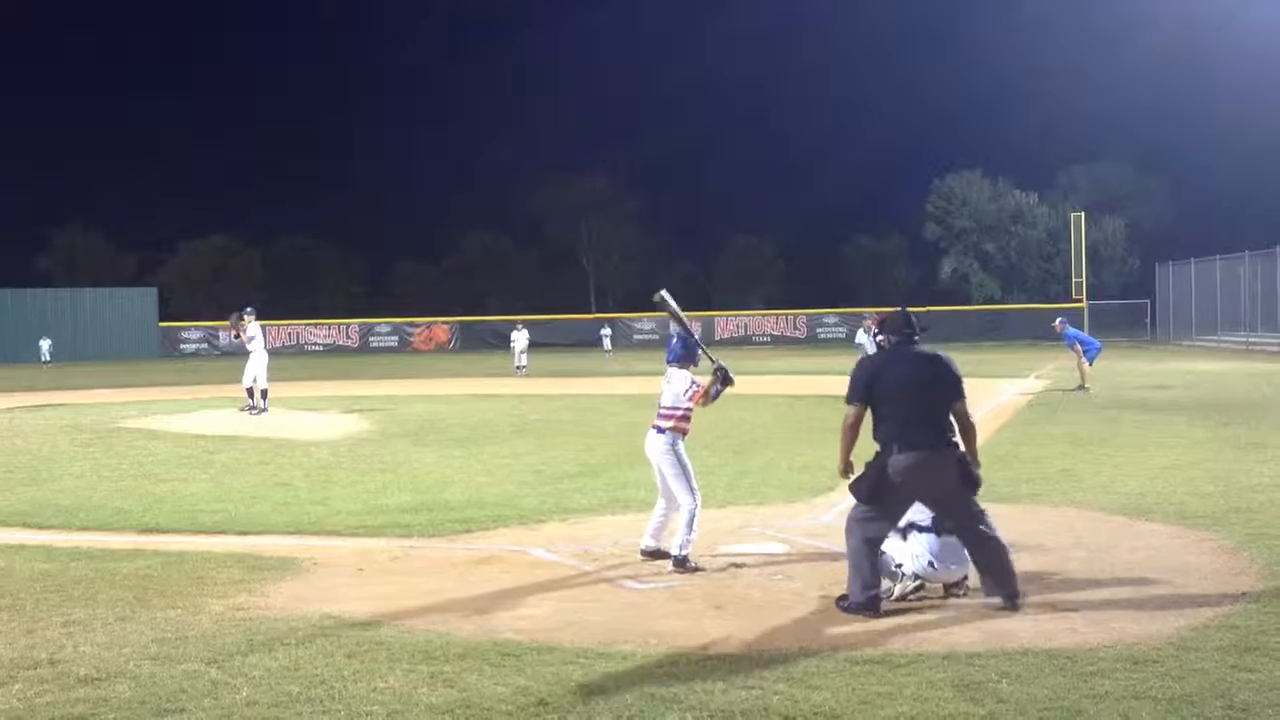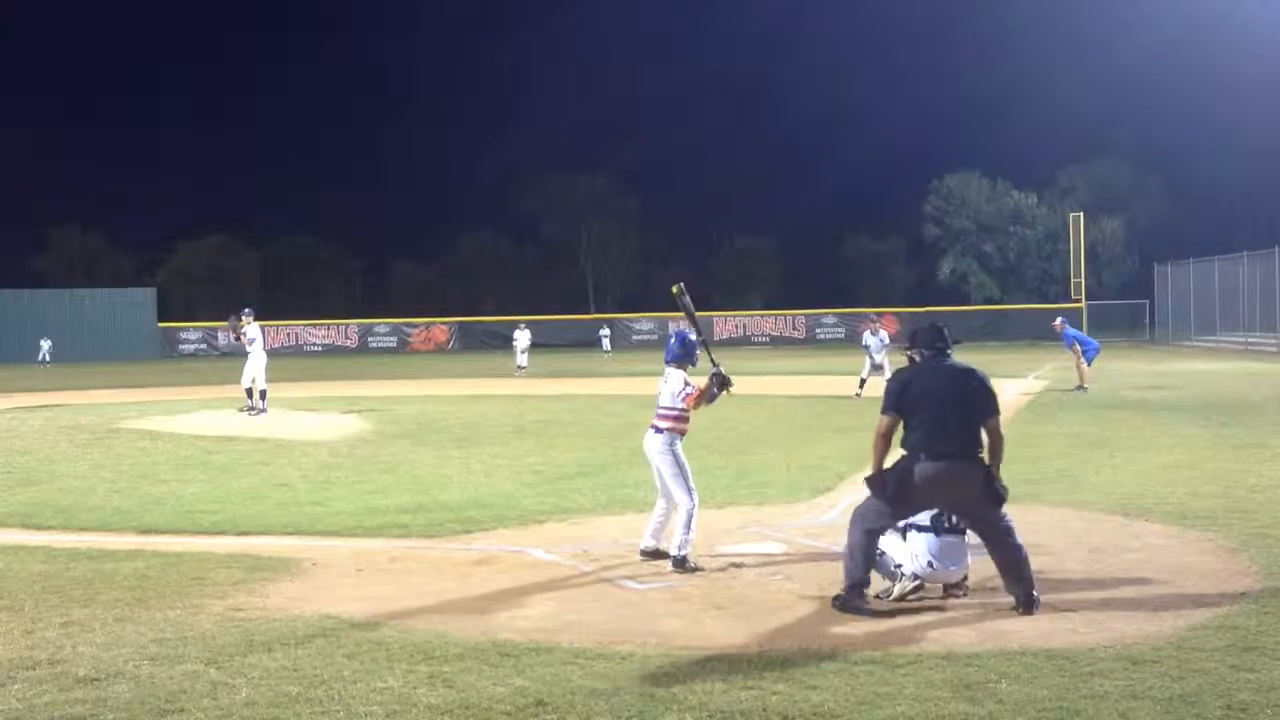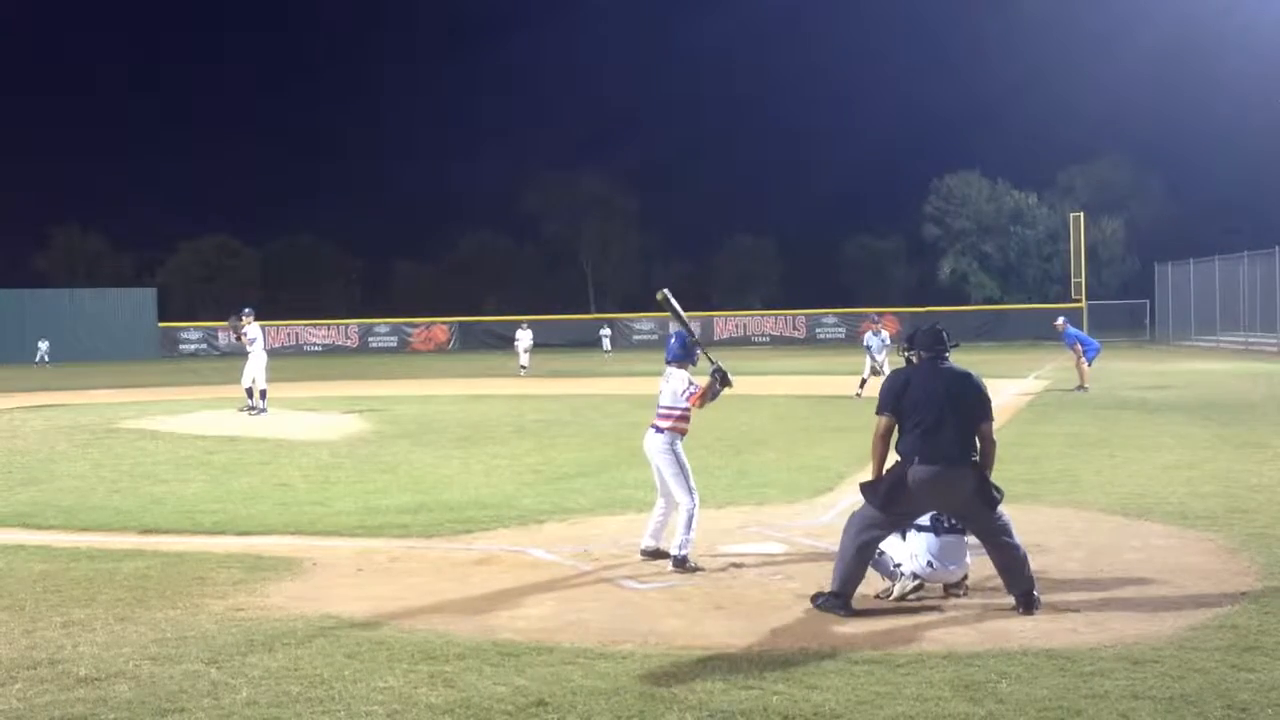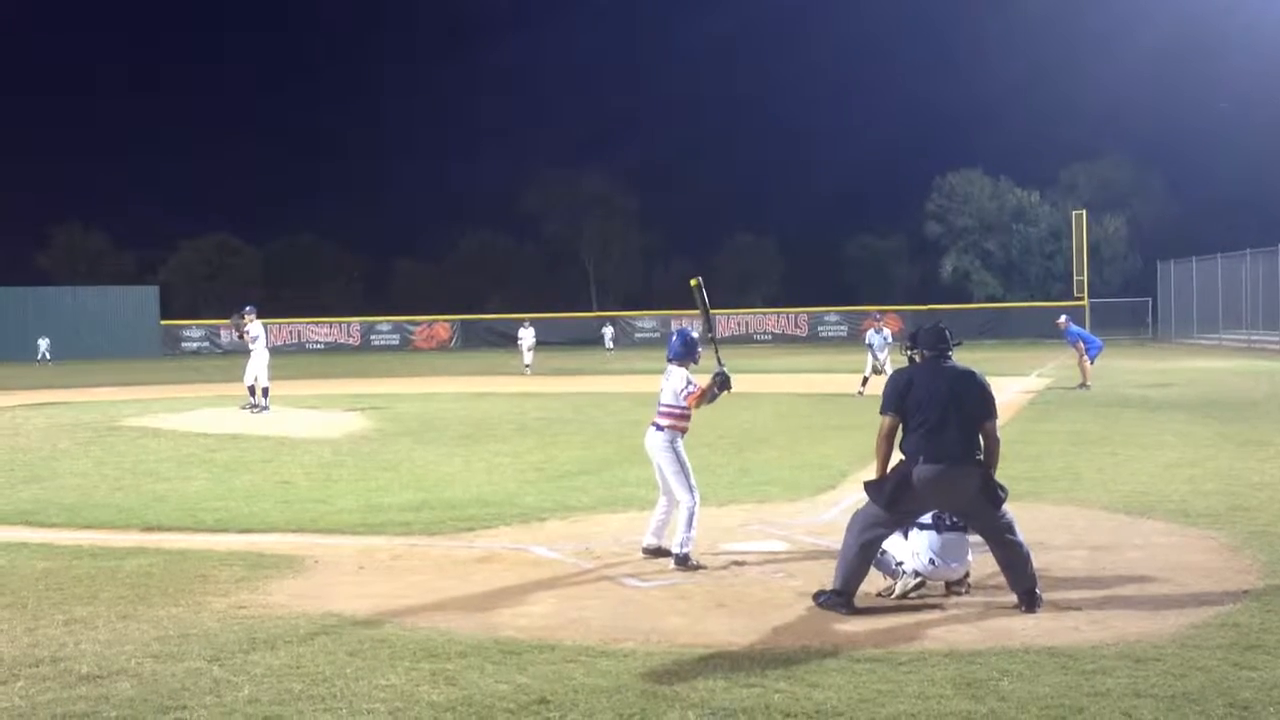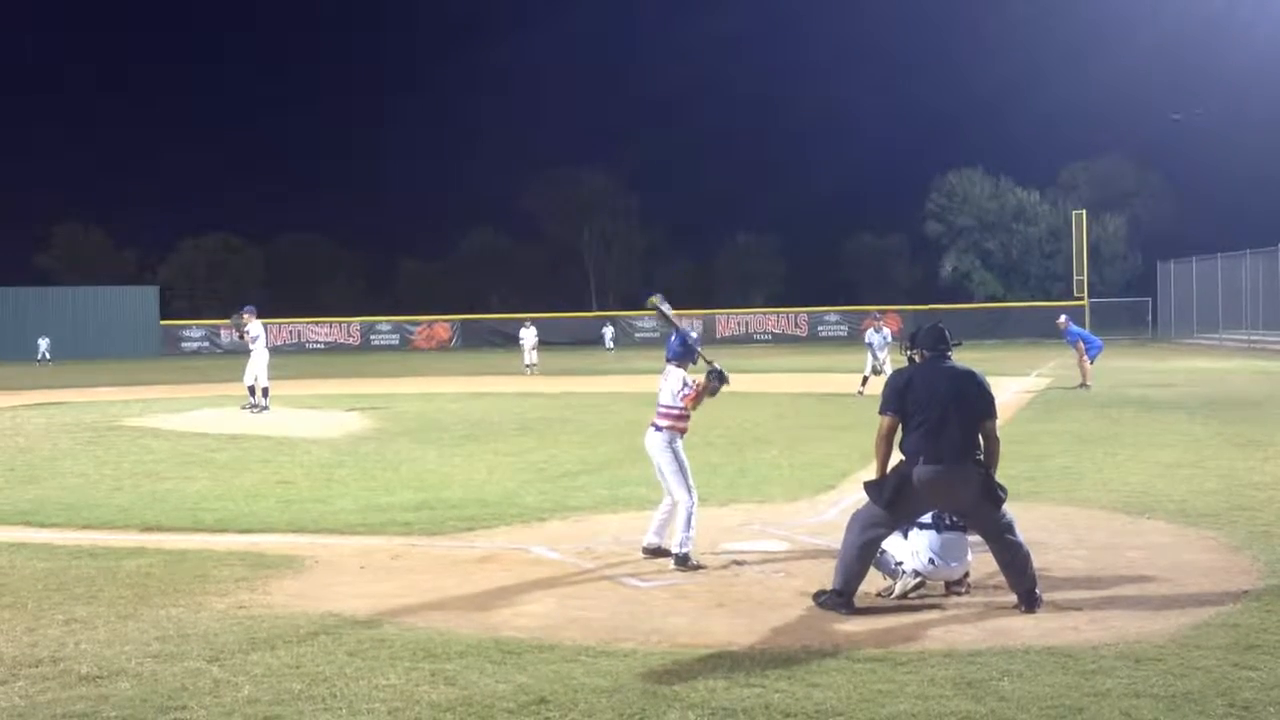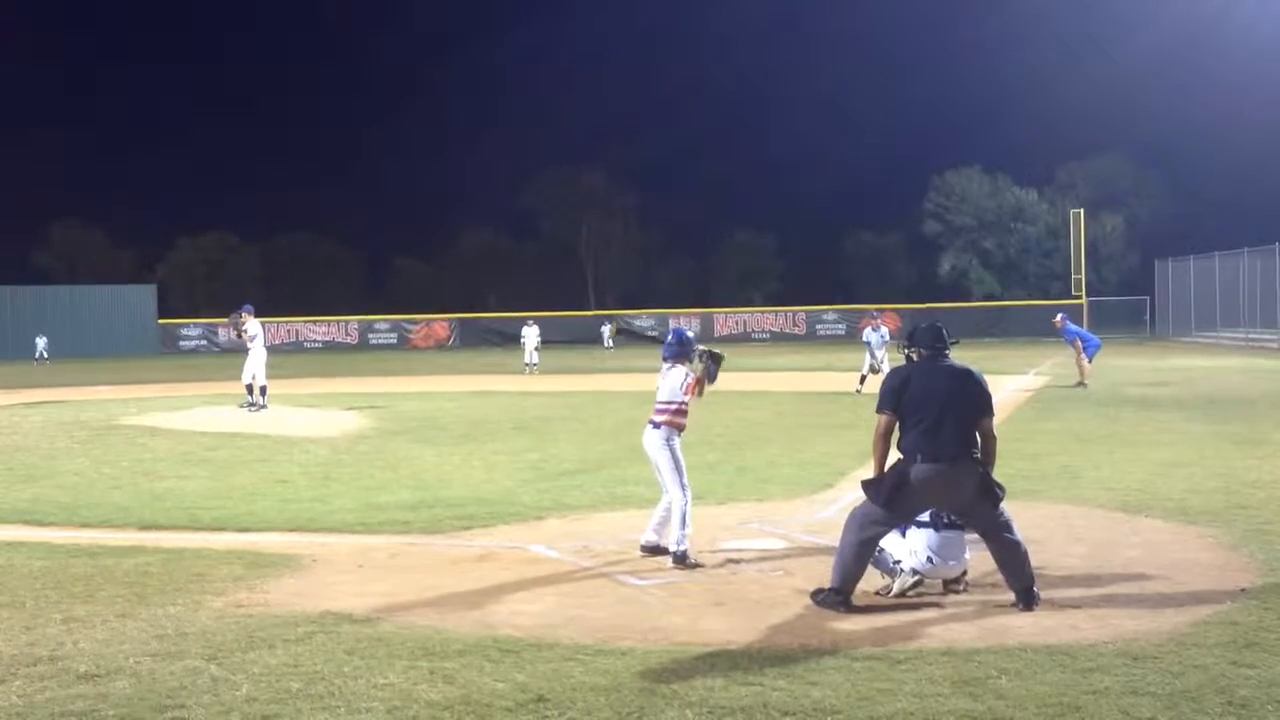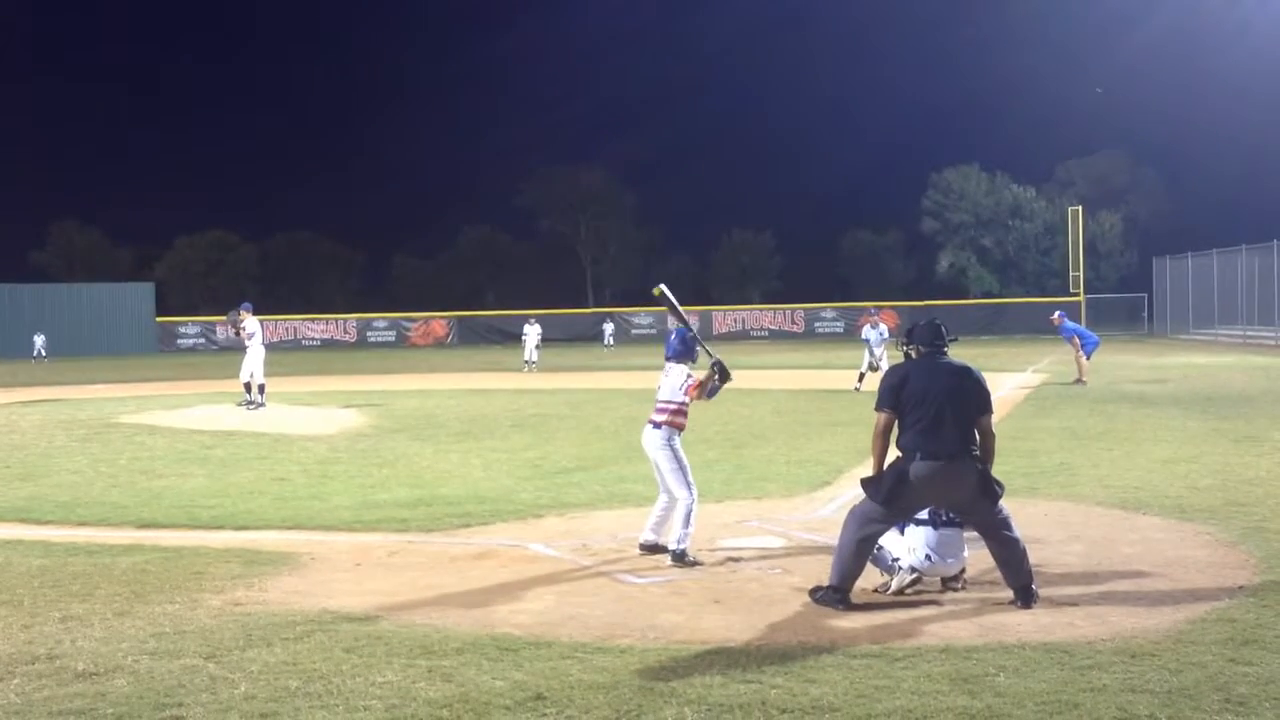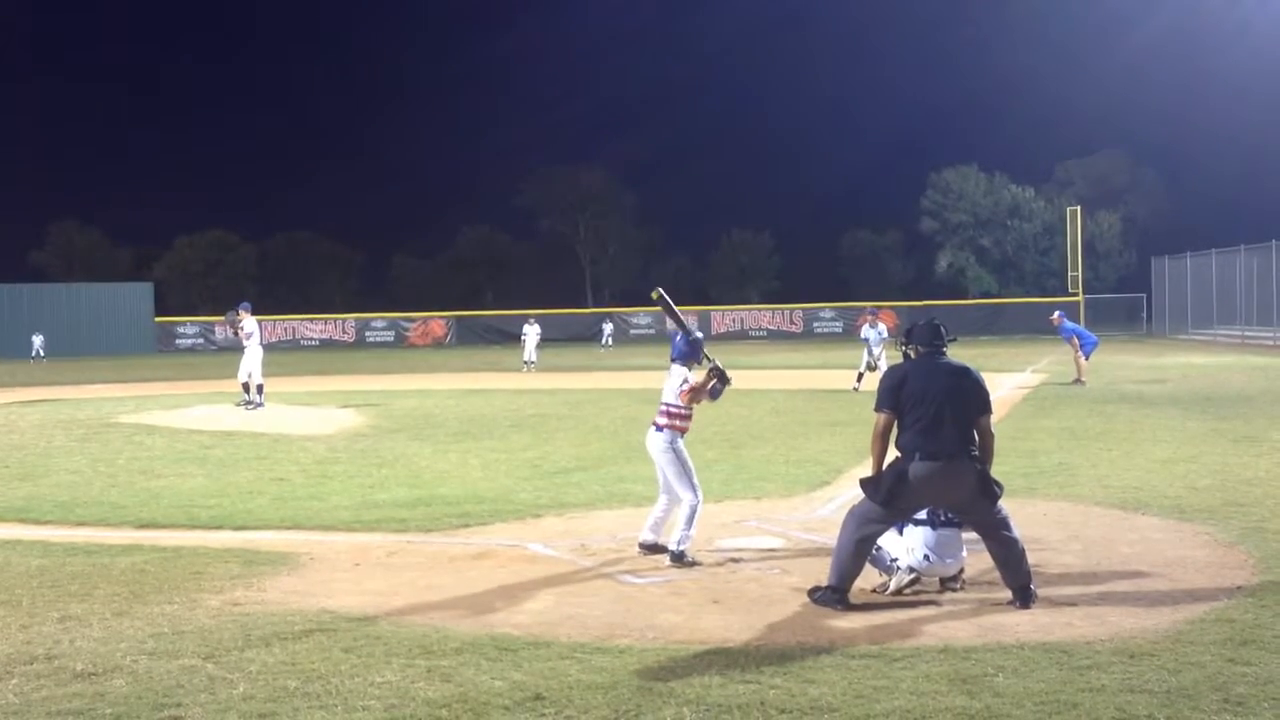
dt=0.4s
person 1, frame 1
left shoulder: (870, 366)
right shoulder: (940, 363)
left elbow: (852, 420)
right elbow: (963, 417)
left wrist: (844, 459)
right wrist: (972, 456)
left hip: (897, 463)
right hip: (943, 460)
left knee: (863, 526)
right knee: (973, 525)
left ankle: (863, 598)
right ankle: (1008, 592)
person 1, frame 2
left shoulder: (904, 378)
right shoulder: (974, 377)
left elbow: (884, 431)
right elbow: (995, 433)
left wrist: (877, 470)
right wrist: (993, 472)
left hip: (922, 471)
right hip: (968, 471)
left knee: (866, 520)
right knee: (999, 530)
left ankle: (854, 593)
right ankle: (1026, 596)
person 1, frame 3
left shoulder: (900, 379)
right shoulder: (971, 382)
left elbow: (882, 433)
right elbow: (987, 439)
left wrist: (877, 478)
right wrist: (983, 479)
left hip: (915, 475)
right hip: (962, 475)
left knee: (862, 528)
right knee: (997, 532)
left ankle: (838, 597)
right ankle: (1026, 596)
person 1, frame 4
left shoulder: (903, 378)
right shoulder: (975, 380)
left elbow: (887, 433)
right elbow: (991, 437)
left wrist: (880, 478)
right wrist: (987, 478)
left hip: (919, 473)
right hip: (966, 474)
left knee: (865, 526)
right knee: (1002, 530)
left ankle: (840, 595)
right ankle: (1029, 594)
person 1, frame 5
left shoulder: (903, 378)
right shoulder: (975, 380)
left elbow: (886, 433)
right elbow: (991, 437)
left wrist: (880, 478)
right wrist: (987, 479)
left hip: (919, 474)
right hip: (966, 474)
left knee: (865, 526)
right knee: (1001, 530)
left ankle: (840, 595)
right ankle: (1028, 595)
person 1, frame 6
left shoulder: (900, 377)
right shoulder: (972, 378)
left elbow: (883, 431)
right elbow: (988, 435)
left wrist: (878, 477)
right wrist: (985, 476)
left hip: (917, 473)
right hip: (964, 473)
left knee: (863, 524)
right knee: (999, 529)
left ankle: (838, 593)
right ankle: (1026, 593)
person 1, frame 7
left shoulder: (899, 375)
right shoulder: (971, 375)
left elbow: (882, 429)
right elbow: (987, 433)
left wrist: (877, 475)
right wrist: (983, 475)
left hip: (916, 470)
right hip: (963, 471)
left knee: (862, 522)
right knee: (997, 526)
left ankle: (837, 591)
right ankle: (1025, 590)
person 1, frame 8
left shoulder: (898, 375)
right shoulder: (970, 376)
left elbow: (882, 430)
right elbow: (986, 433)
left wrist: (876, 475)
right wrist: (982, 475)
left hip: (915, 471)
right hip: (962, 471)
left knee: (861, 522)
right knee: (996, 525)
left ankle: (835, 591)
right ankle: (1023, 590)
person 2, frame 1
left shoulder: (674, 374)
right shoulder: (681, 376)
left elbow: (704, 397)
right elbow: (702, 400)
left wrist: (721, 384)
right wrist: (715, 377)
left hip: (657, 440)
right hip: (668, 443)
left knee: (668, 498)
right knee: (690, 500)
left ankle: (649, 547)
right ankle: (680, 557)
person 2, frame 2
left shoulder: (672, 374)
right shoulder: (678, 376)
left elbow: (700, 400)
right elbow: (695, 403)
left wrist: (718, 387)
right wrist: (711, 381)
left hip: (656, 439)
right hip: (666, 442)
left knee: (668, 498)
right knee: (688, 500)
left ankle: (649, 547)
right ankle: (679, 557)
person 2, frame 3
left shoulder: (672, 374)
right shoulder: (680, 376)
left elbow: (701, 398)
right elbow: (699, 402)
left wrist: (719, 385)
right wrist: (713, 379)
left hip: (656, 439)
right hip: (666, 442)
left knee: (668, 497)
right knee: (689, 500)
left ankle: (649, 546)
right ankle: (679, 557)
person 2, frame 4
left shoulder: (673, 372)
right shoulder: (680, 374)
left elbow: (699, 400)
right elbow: (696, 402)
left wrist: (718, 388)
right wrist: (714, 381)
left hip: (657, 437)
right hip: (667, 440)
left knee: (669, 495)
right knee: (689, 497)
left ankle: (651, 544)
right ankle: (681, 555)
person 2, frame 5
left shoulder: (672, 372)
right shoulder: (678, 375)
left elbow: (696, 396)
right elbow: (692, 404)
left wrist: (714, 382)
right wrist: (708, 379)
left hip: (658, 437)
right hip: (666, 440)
left knee: (673, 496)
right knee: (687, 497)
left ankle: (652, 544)
right ankle: (682, 554)
person 2, frame 6
left shoulder: (670, 369)
right shoulder: (677, 370)
left elbow: (701, 383)
right elbow: (697, 391)
left hip: (656, 435)
right hip: (663, 437)
left knee: (671, 494)
right knee: (681, 495)
left ankle: (650, 542)
right ankle: (679, 553)
person 2, frame 7
left shoulder: (672, 370)
right shoulder: (679, 371)
left elbow: (703, 394)
right elbow: (697, 394)
left wrist: (718, 380)
right wrist: (711, 372)
left hip: (655, 434)
right hip: (663, 437)
left knee: (669, 493)
right knee: (687, 494)
left ankle: (648, 541)
right ankle: (678, 551)
person 2, frame 8
left shoulder: (680, 372)
right shoulder: (681, 373)
left elbow: (708, 396)
right elbow: (689, 399)
left wrist: (719, 382)
right wrist: (709, 376)
left hip: (659, 437)
right hip: (667, 440)
left knee: (670, 494)
right knee: (692, 496)
left ankle: (647, 540)
right ankle: (677, 551)
